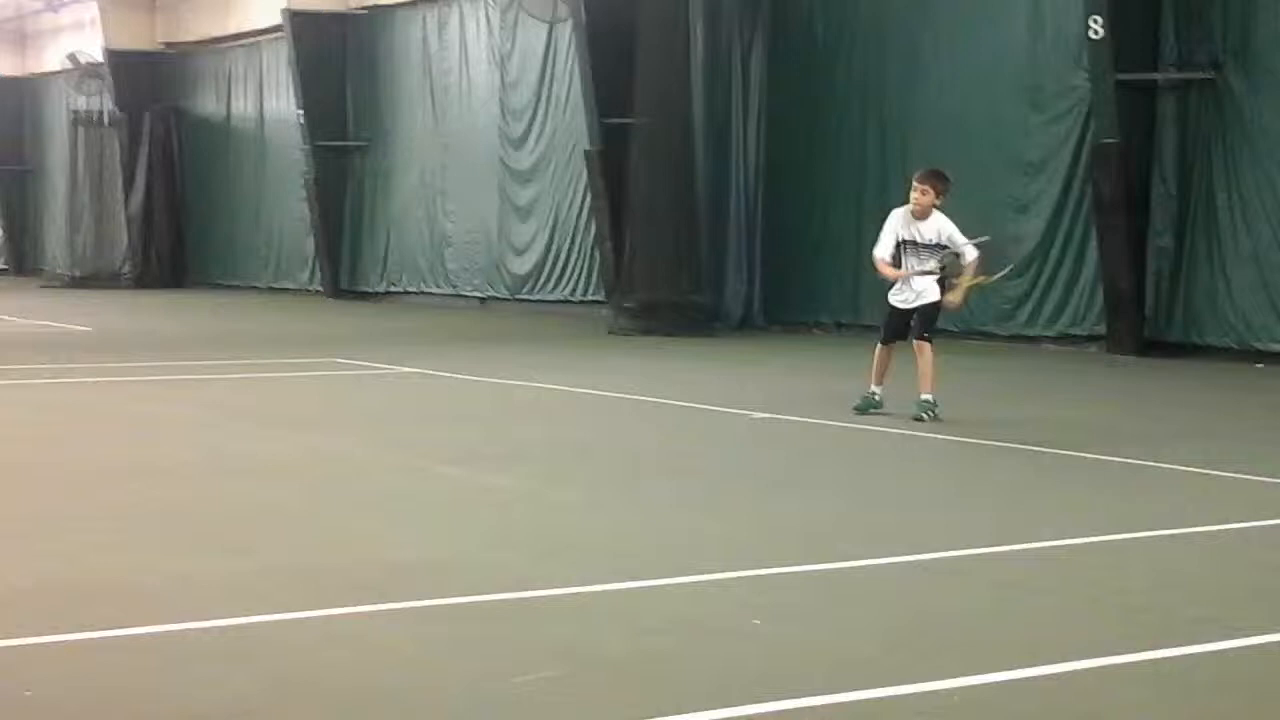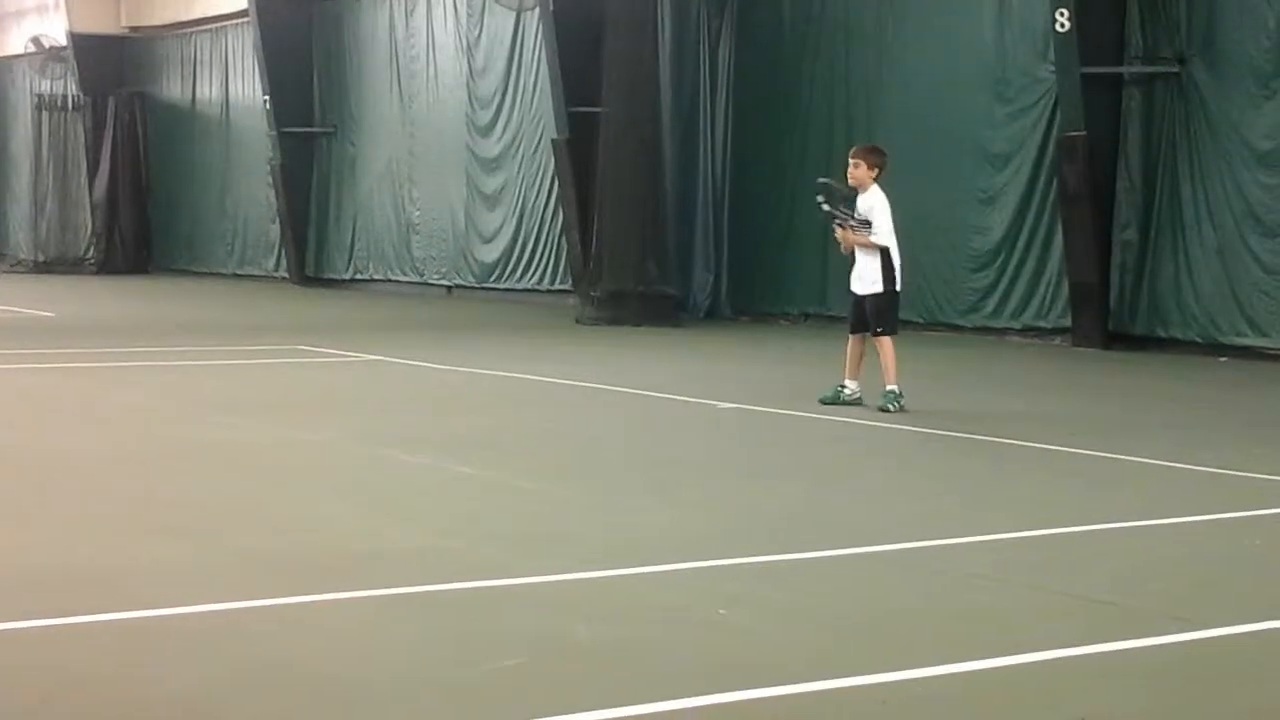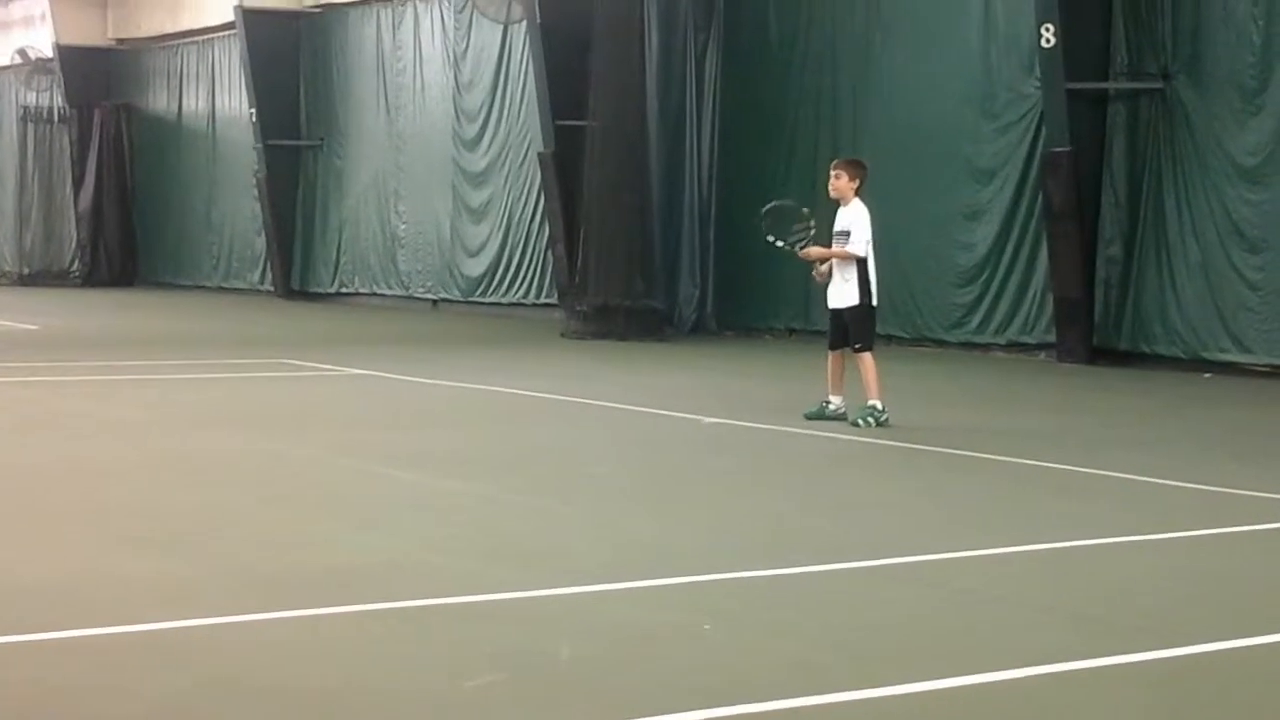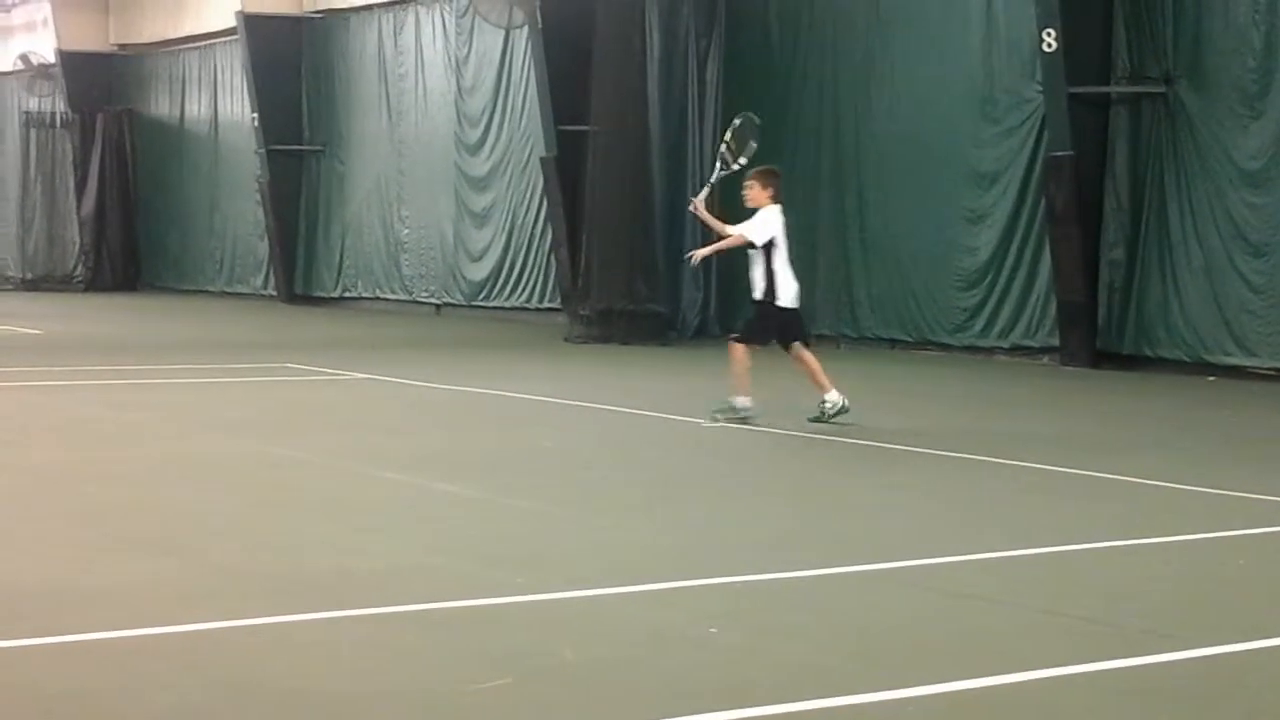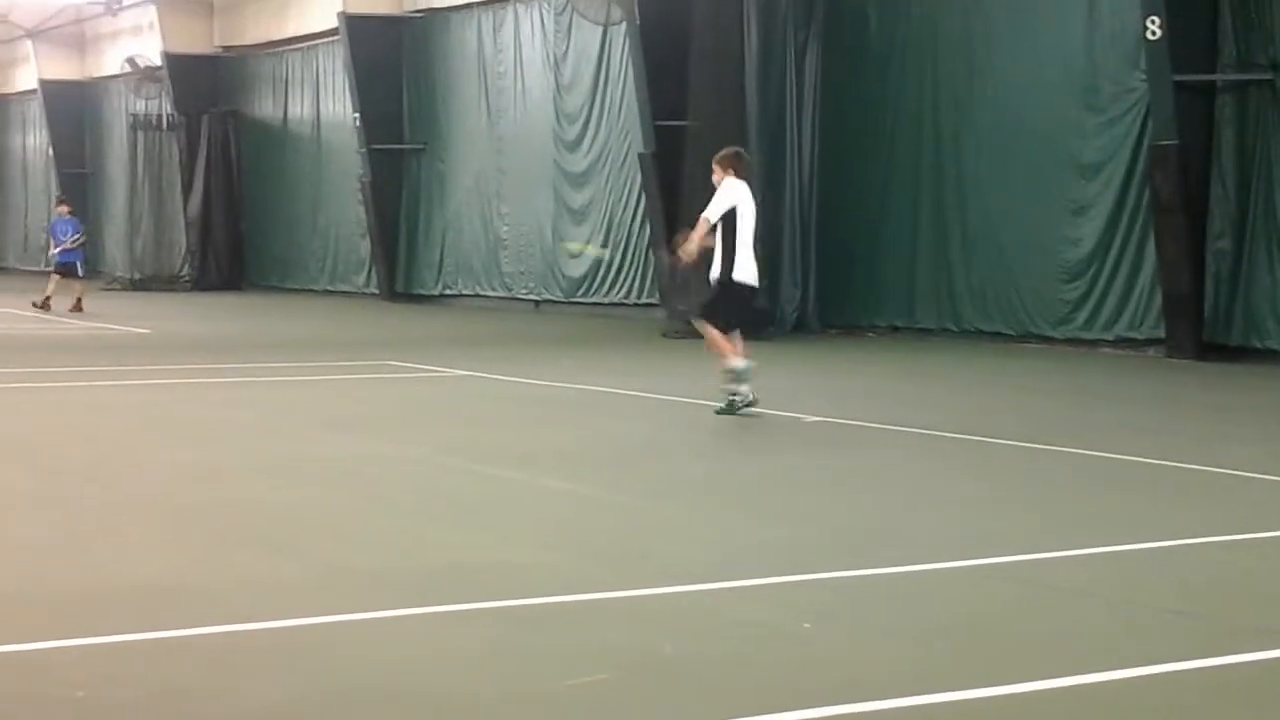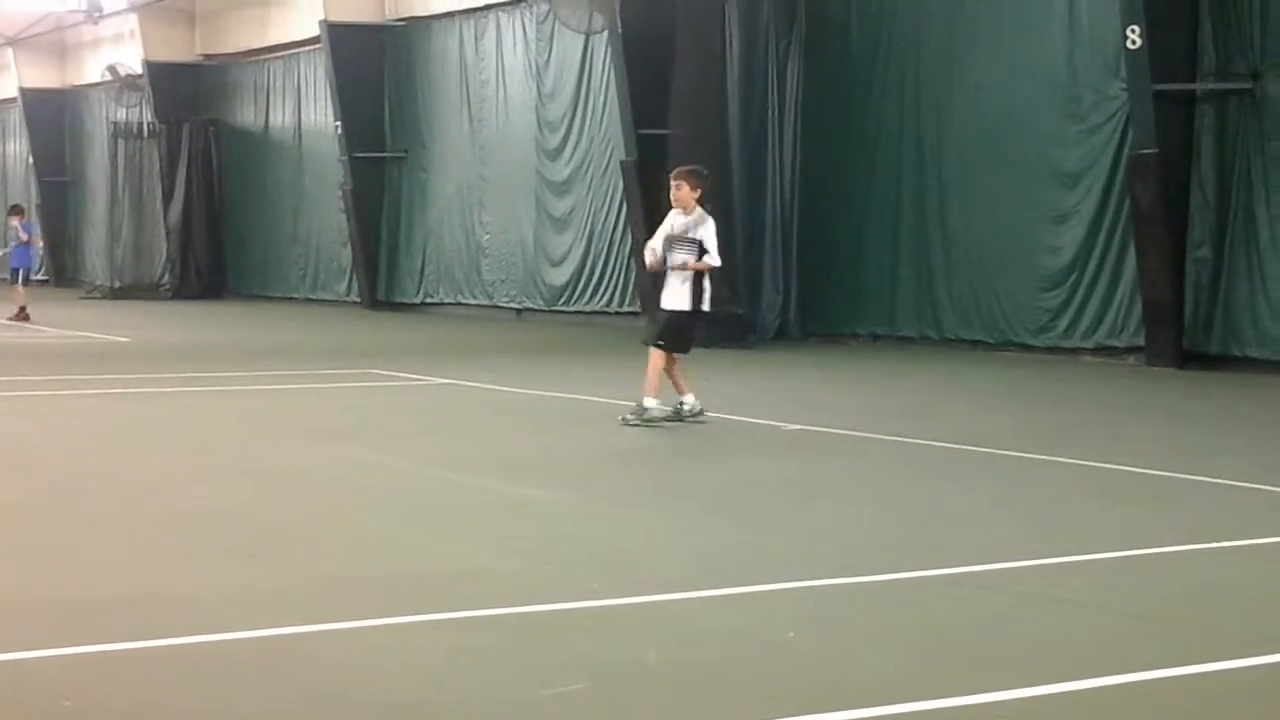
dt=0.7s
person 1, frame 1
left shoulder: (943, 224)
right shoulder: (897, 217)
left elbow: (971, 256)
right elbow: (880, 256)
left wrist: (959, 290)
right wrist: (888, 270)
left hip: (929, 294)
right hip: (901, 293)
left knee: (921, 342)
right knee: (885, 342)
left ankle: (927, 400)
right ankle: (874, 393)
person 1, frame 2
left shoulder: (876, 200)
right shoulder: (861, 197)
left elbow: (881, 240)
left wrist: (852, 239)
right wrist: (848, 239)
left hip: (881, 281)
right hip: (862, 279)
left knee: (881, 335)
right knee: (855, 333)
left ankle: (893, 391)
right ankle: (851, 388)
person 1, frame 3
left shoulder: (858, 212)
right shoulder: (841, 212)
left elbow: (857, 251)
left wrist: (822, 253)
right wrist: (826, 267)
left hip: (859, 295)
right hip: (839, 294)
left knee: (862, 350)
right knee: (835, 349)
left ankle: (875, 407)
right ankle: (835, 403)
person 1, frame 4
left shoulder: (769, 216)
right shoulder: (763, 218)
left elbow: (743, 237)
right elbow: (730, 232)
left wrist: (709, 249)
right wrist: (704, 215)
left hip: (774, 298)
right hip: (782, 298)
left knee: (738, 343)
right knee: (797, 350)
left ankle: (741, 403)
right ankle: (832, 400)
person 1, frame 5
left shoulder: (731, 186)
right shoulder: (744, 194)
left elbow: (710, 217)
left wrist: (694, 242)
right wrist: (704, 242)
left hip: (732, 274)
right hip: (746, 276)
left knee: (704, 322)
right knee: (731, 331)
left ankle: (737, 364)
right ankle: (739, 391)
person 1, frame 6
left shoulder: (705, 221)
right shoulder: (672, 217)
left elbow: (713, 260)
right elbow: (654, 246)
left wrist: (690, 265)
right wrist: (652, 257)
left hip: (688, 300)
right hip: (671, 298)
left knee: (659, 348)
right knee: (666, 354)
left ankle: (650, 405)
right ankle: (689, 403)
